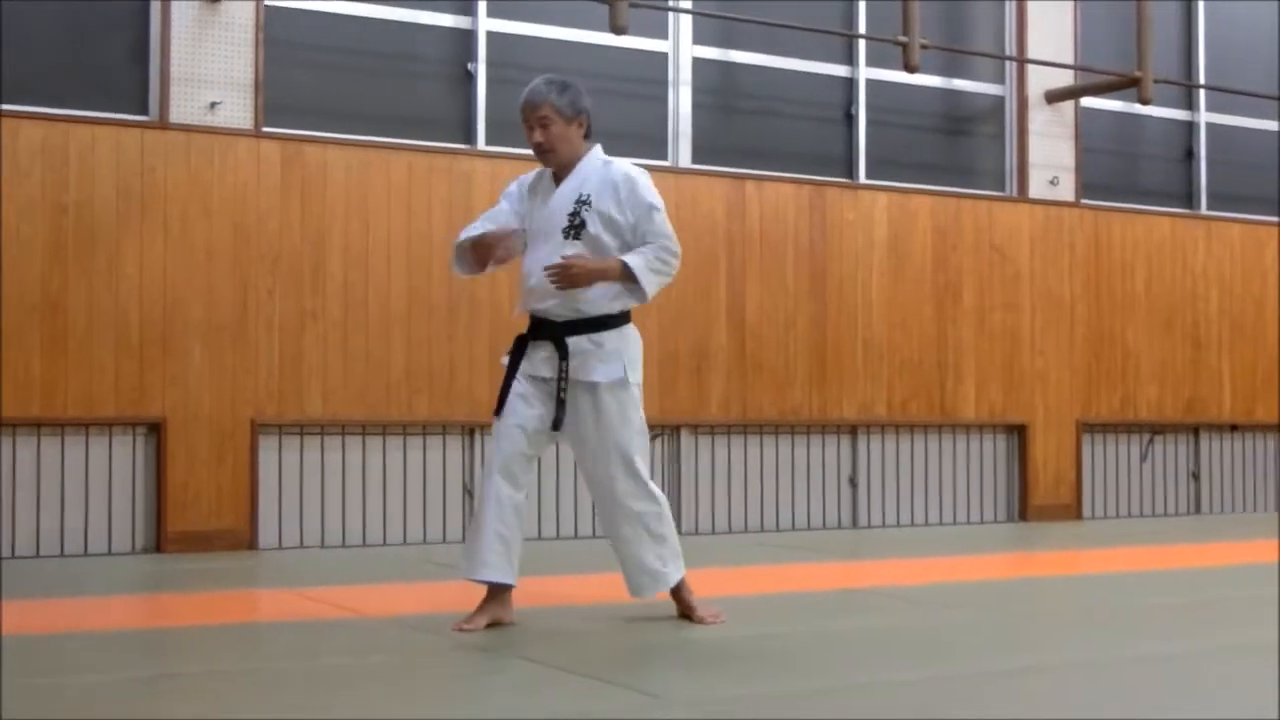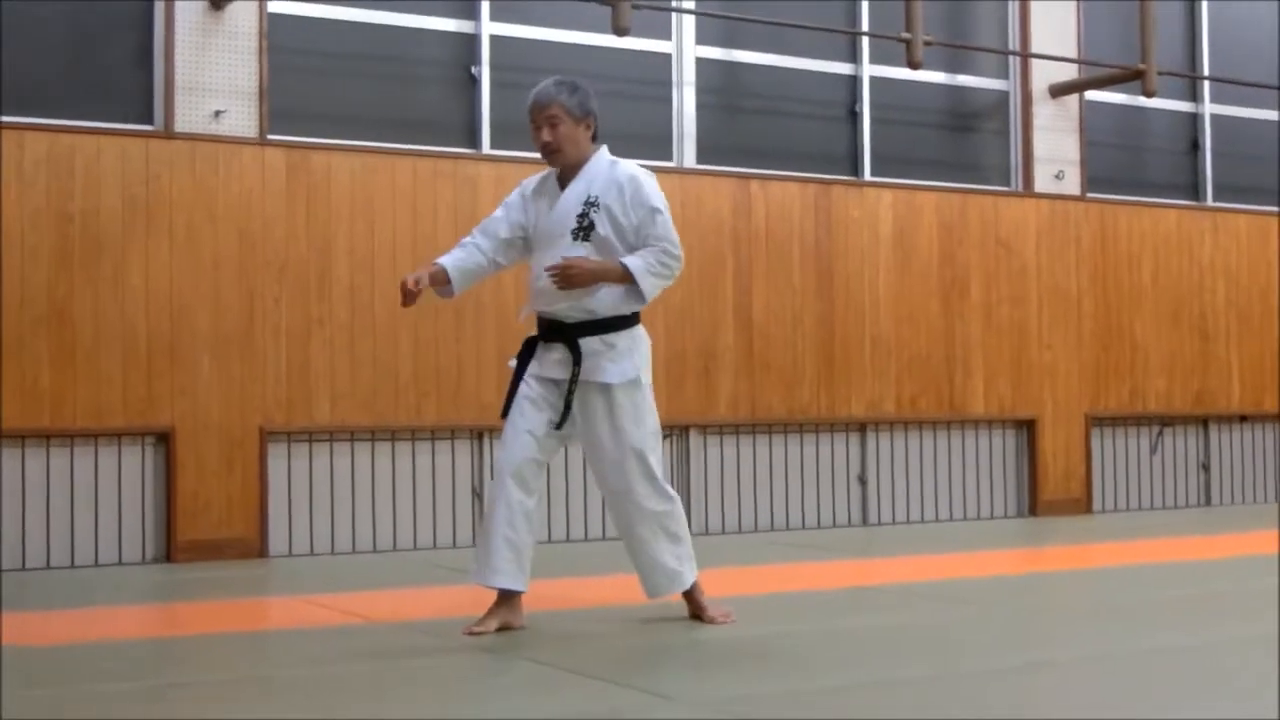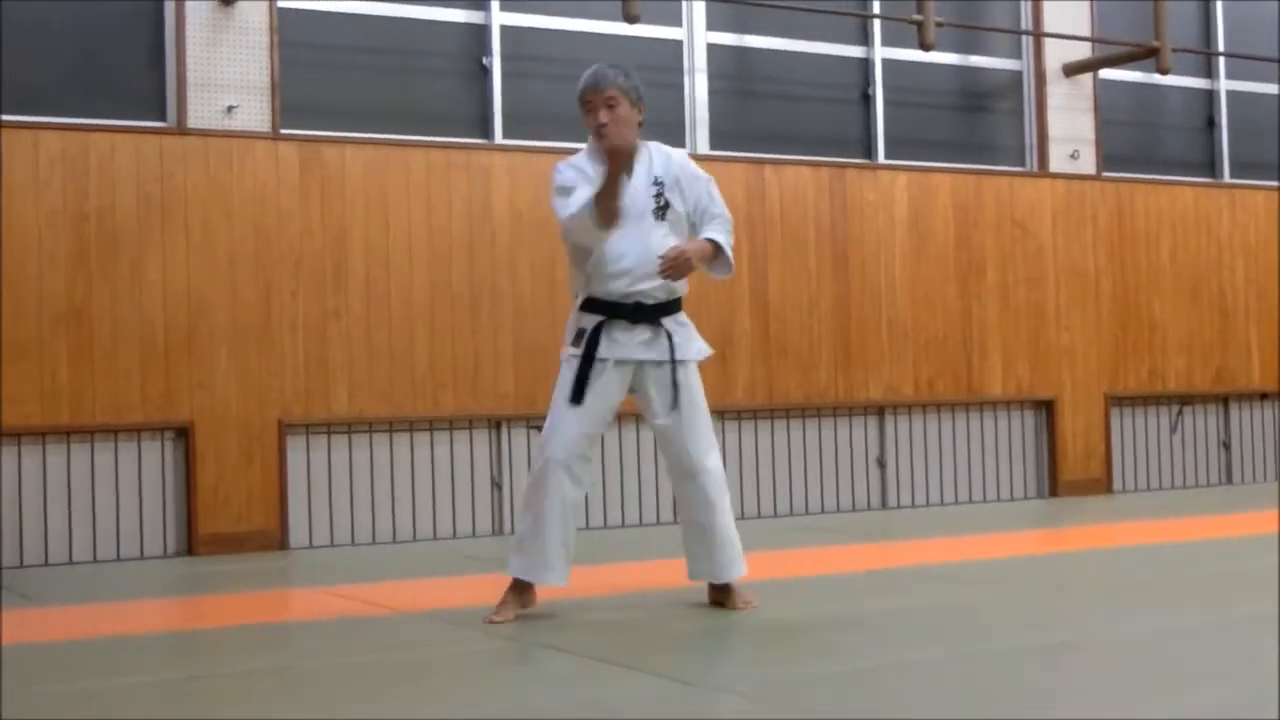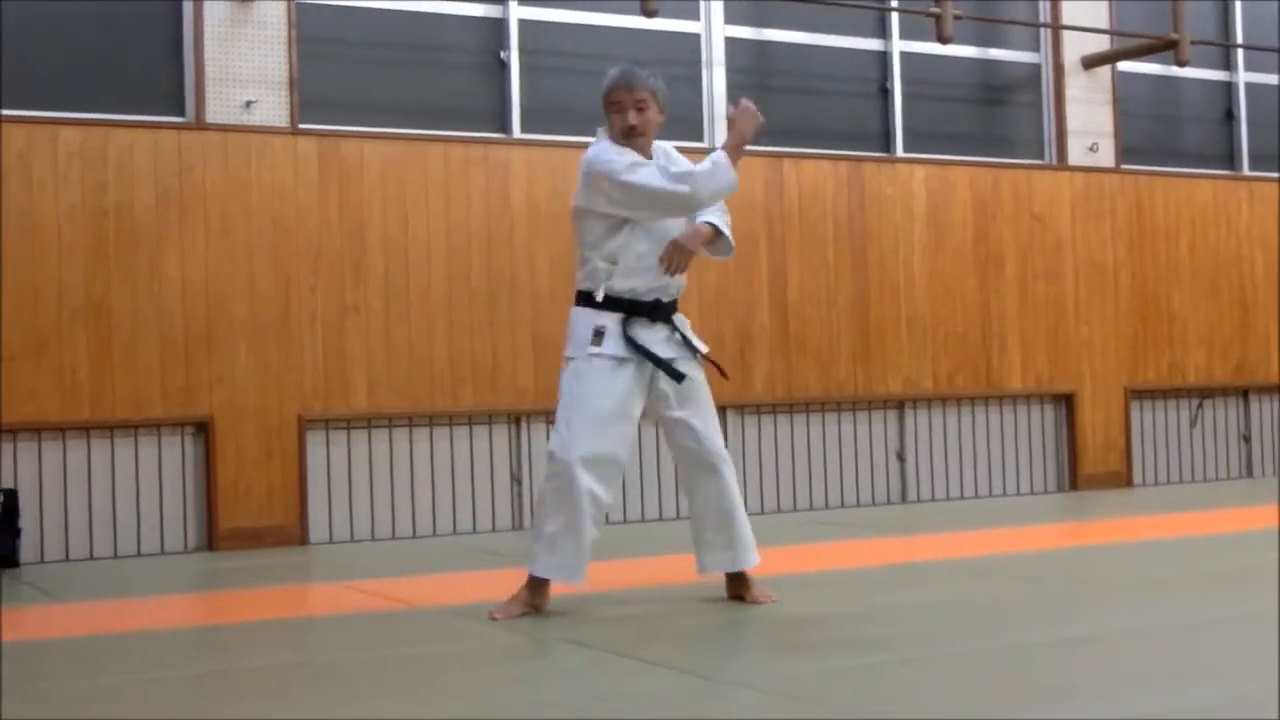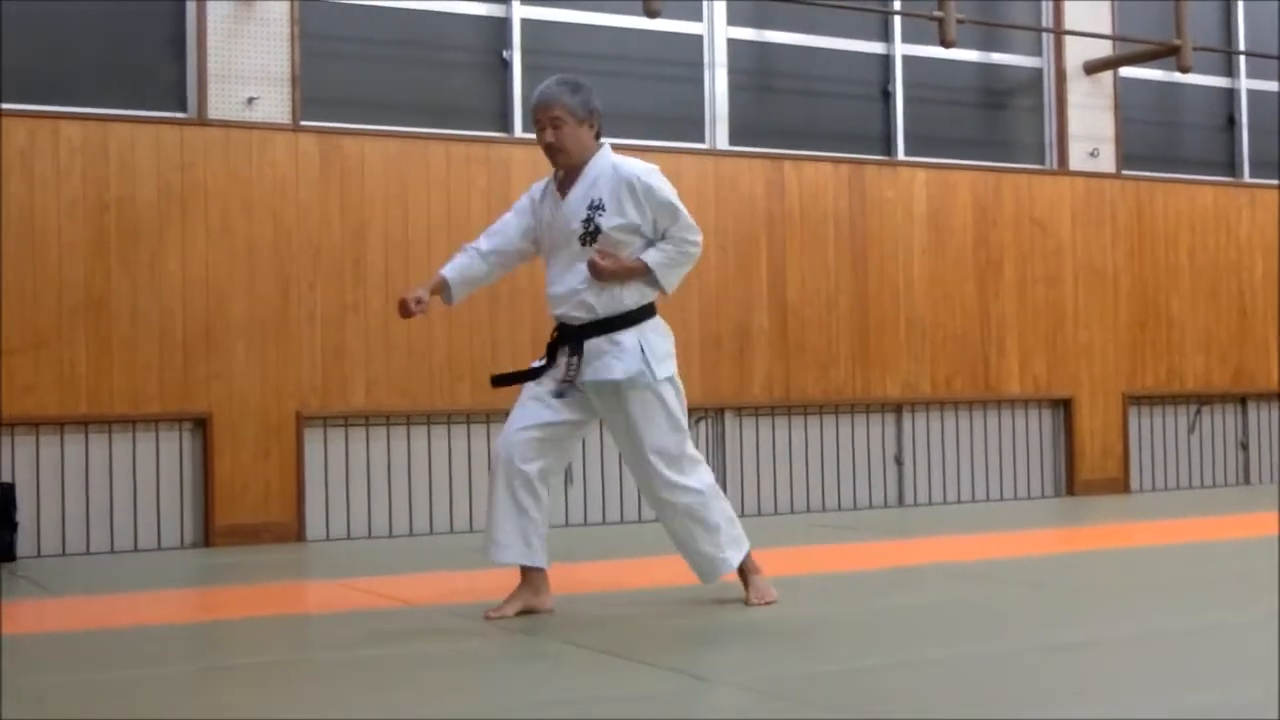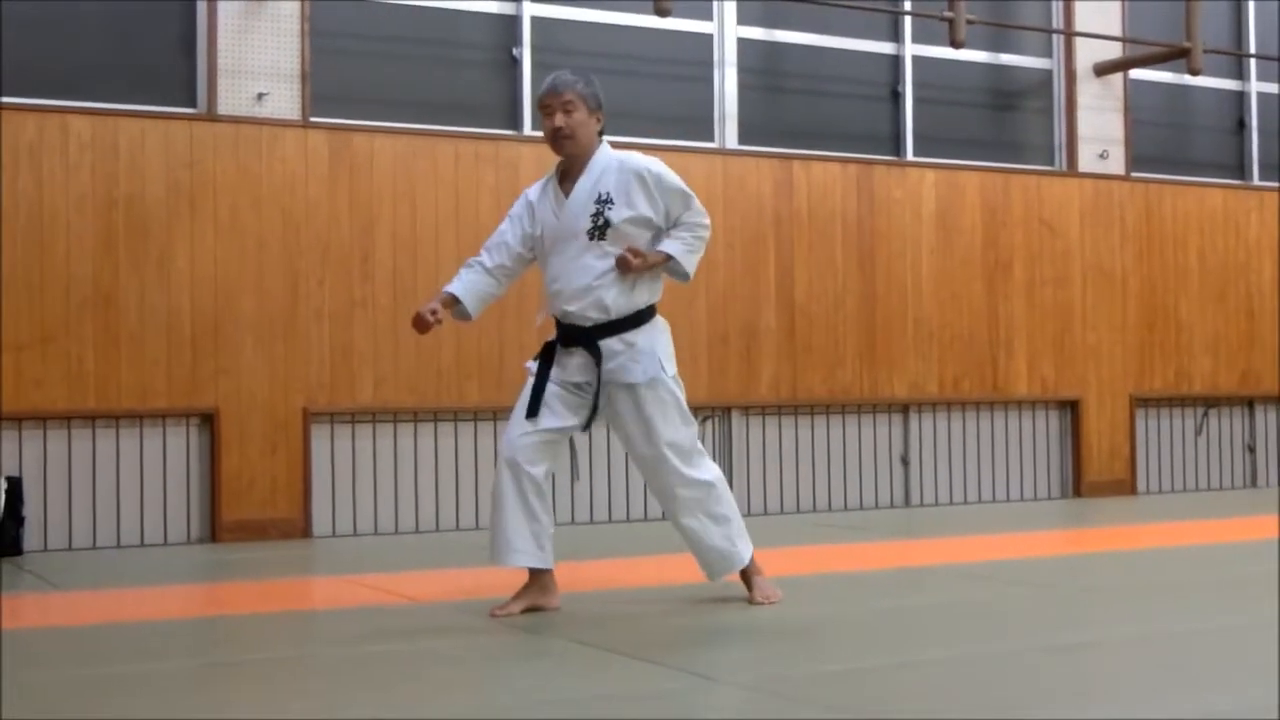
dt=0.3s
person 1, frame 1
left shoulder: (623, 180)
right shoulder: (525, 189)
left elbow: (663, 254)
right elbow: (474, 248)
left wrist: (602, 269)
right wrist: (480, 244)
left hip: (601, 350)
right hip: (540, 350)
left knee: (621, 481)
right knee: (505, 464)
left ankle: (678, 590)
right ankle: (498, 596)
person 1, frame 2
left shoulder: (628, 181)
right shoulder: (532, 194)
left elbow: (666, 254)
right elbow: (484, 247)
left wrist: (602, 270)
right wrist: (430, 276)
left hip: (612, 351)
right hip: (548, 353)
left knee: (634, 478)
right knee: (514, 468)
left ankle: (691, 590)
right ankle: (508, 601)
person 1, frame 3
left shoulder: (675, 165)
right shoulder: (573, 172)
left elbow: (720, 223)
right elbow: (587, 230)
left wrist: (699, 250)
right wrist: (615, 173)
left hip: (665, 334)
right hip: (599, 335)
left knee: (696, 460)
right knee: (560, 455)
left ankle: (721, 580)
right ankle: (524, 585)
person 1, frame 4
left shoulder: (668, 159)
right shoulder: (600, 163)
left elbow: (712, 207)
right elbow: (694, 191)
left wrist: (696, 236)
right wrist: (736, 140)
left hip: (664, 331)
right hip: (604, 333)
left knee: (705, 452)
right knee: (585, 455)
left ankle: (736, 572)
right ankle: (539, 583)
person 1, frame 5
left shoulder: (633, 178)
right shoulder: (543, 198)
left elbow: (685, 241)
right elbow: (490, 250)
left wrist: (629, 270)
right wrist: (431, 290)
left hip: (631, 350)
right hip: (570, 354)
left knee: (669, 467)
right knee: (517, 454)
left ankle: (744, 567)
right ankle: (534, 584)
person 1, frame 6
left shoulder: (638, 171)
right shoulder: (536, 199)
left elbow: (695, 222)
right elbow: (494, 263)
left wrist: (659, 259)
right wrist: (443, 303)
left hip: (635, 348)
right hip: (568, 353)
left knee: (680, 463)
right knee: (520, 454)
left ankle: (749, 569)
right ankle: (540, 582)
